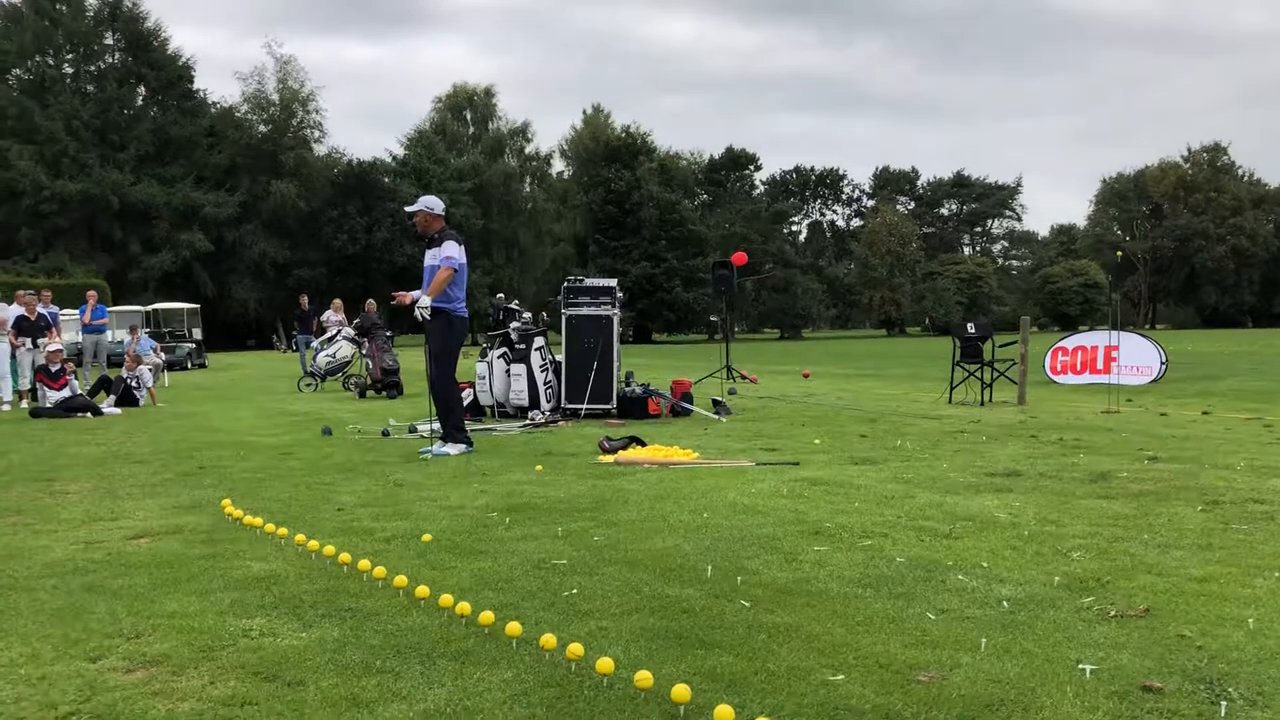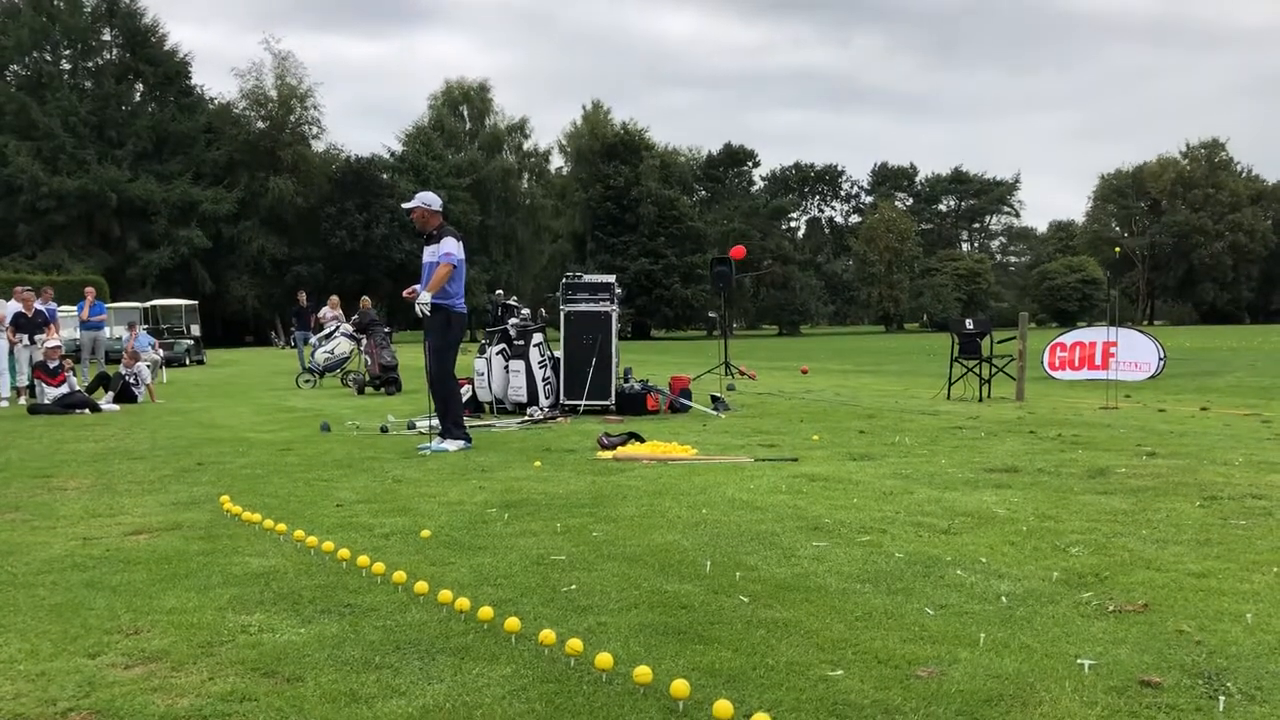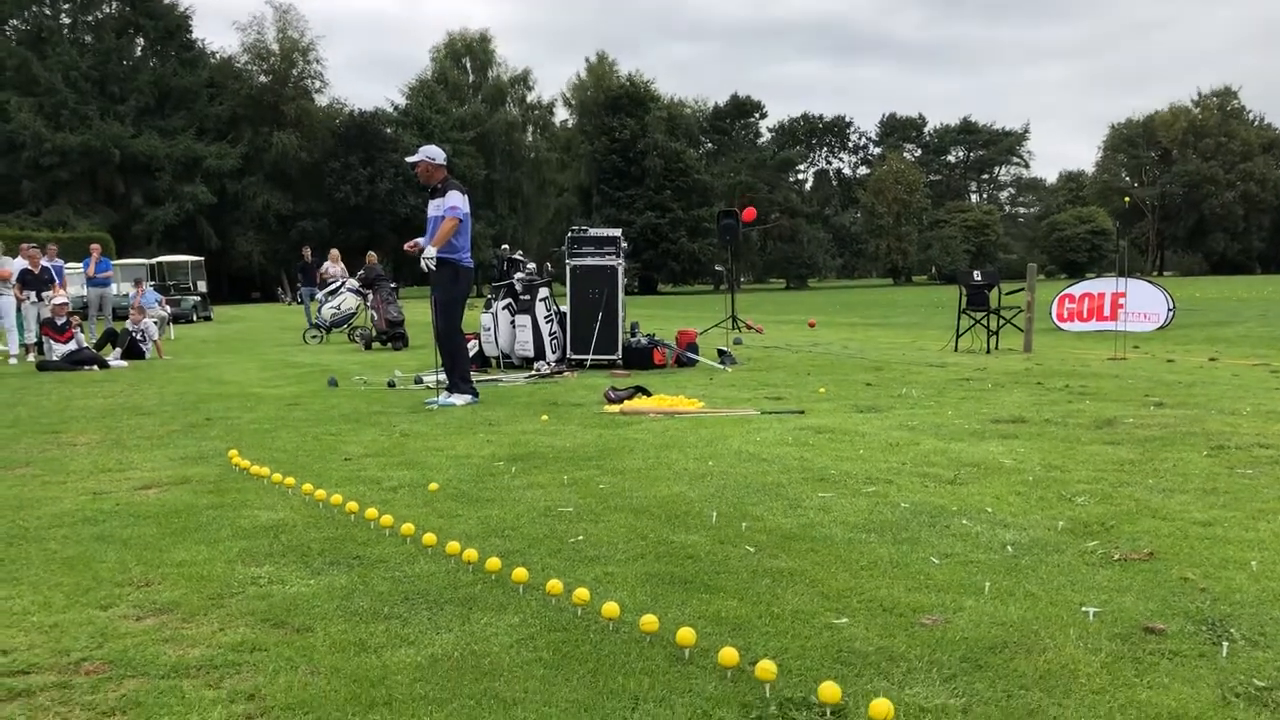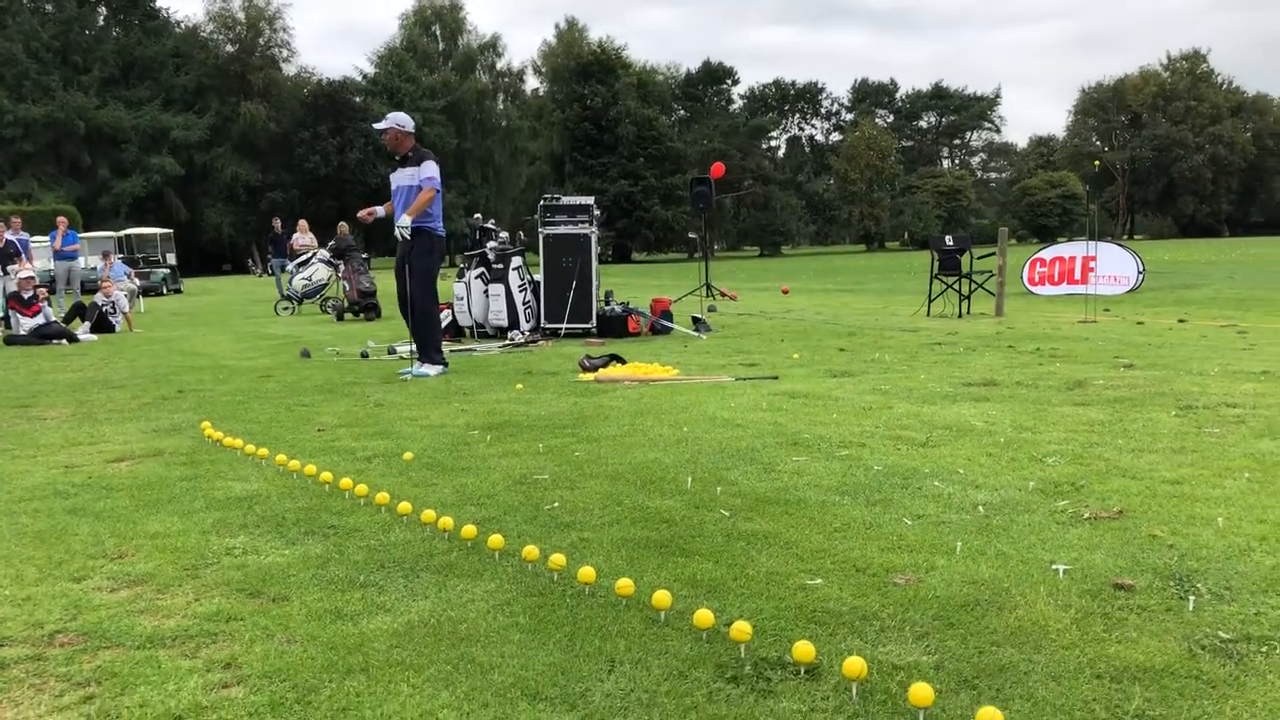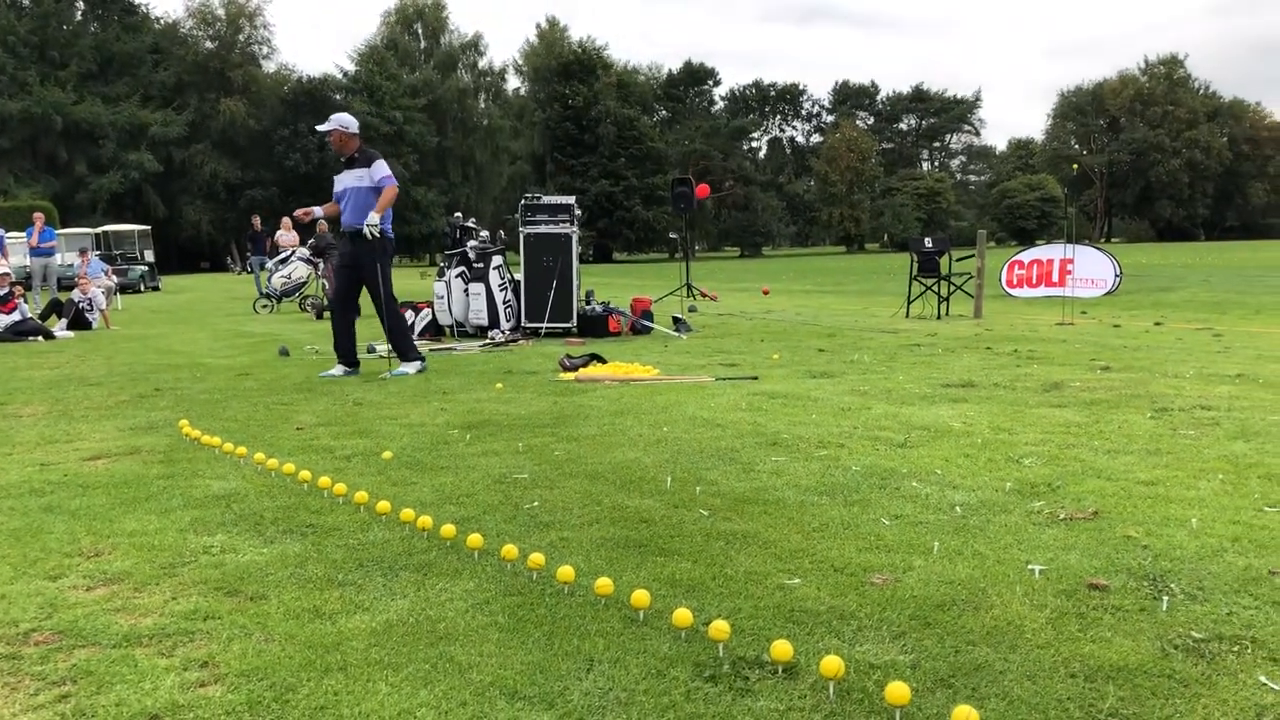
dt=0.7s
person 1, frame 1
left shoulder: (450, 241)
right shoulder: (432, 243)
left elbow: (447, 272)
left wrist: (426, 298)
right wrist: (414, 295)
left hip: (449, 318)
right hip: (435, 317)
left knee: (444, 380)
right knee: (437, 381)
left ankle: (460, 440)
right ankle: (449, 437)
person 1, frame 2
left shoulder: (448, 237)
right shoulder: (430, 240)
left elbow: (446, 267)
left wrist: (427, 294)
right wrist: (419, 288)
left hip: (448, 315)
right hip: (434, 314)
left knee: (443, 375)
right knee: (436, 377)
left ankle: (458, 436)
right ankle: (447, 433)
person 1, frame 3
left shoulder: (453, 190)
right shoulder: (434, 195)
left elbow: (452, 221)
left wrist: (431, 248)
right wrist: (421, 242)
left hip: (455, 268)
right hip: (440, 268)
left knee: (450, 329)
right knee: (442, 331)
left ankle: (465, 390)
right ankle: (454, 388)
person 1, frame 4
left shoulder: (424, 160)
right shoulder: (398, 166)
left elbow: (430, 192)
left wrist: (407, 217)
right wrist: (378, 211)
left hip: (426, 237)
right hip: (406, 239)
left knee: (423, 299)
right knee: (406, 300)
left ankle: (435, 360)
right ankle: (424, 357)
person 1, frame 5
left shoulder: (372, 160)
right shoulder: (341, 170)
left elbow: (391, 189)
left wrist: (375, 215)
right wrist: (315, 212)
left hip: (375, 239)
right hip: (348, 240)
left knee: (384, 300)
right knee: (341, 302)
left ankle: (412, 358)
right ankle: (347, 363)
